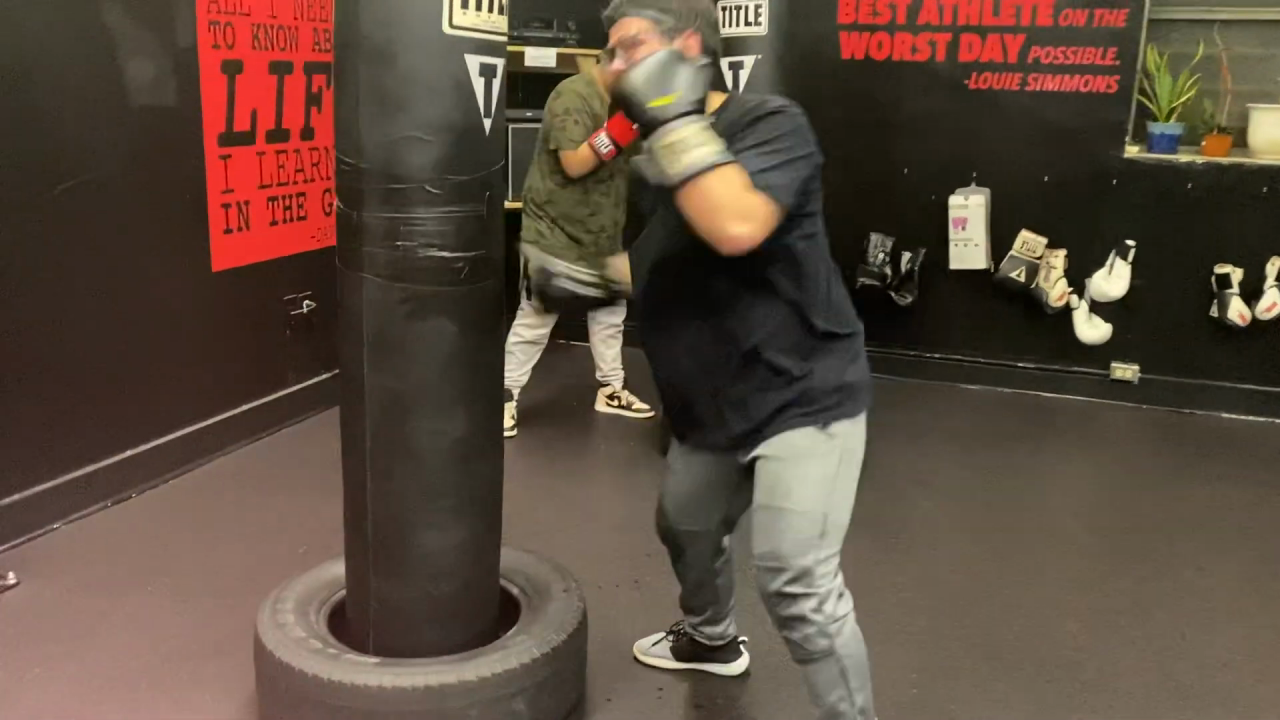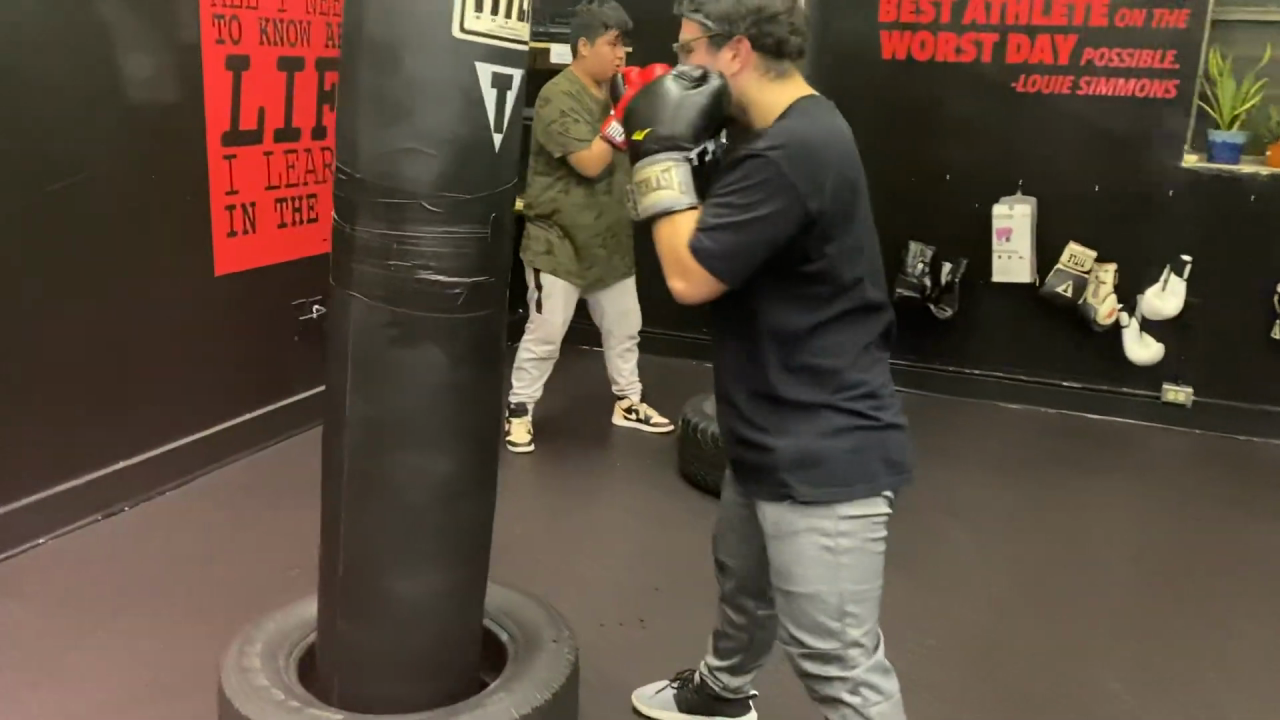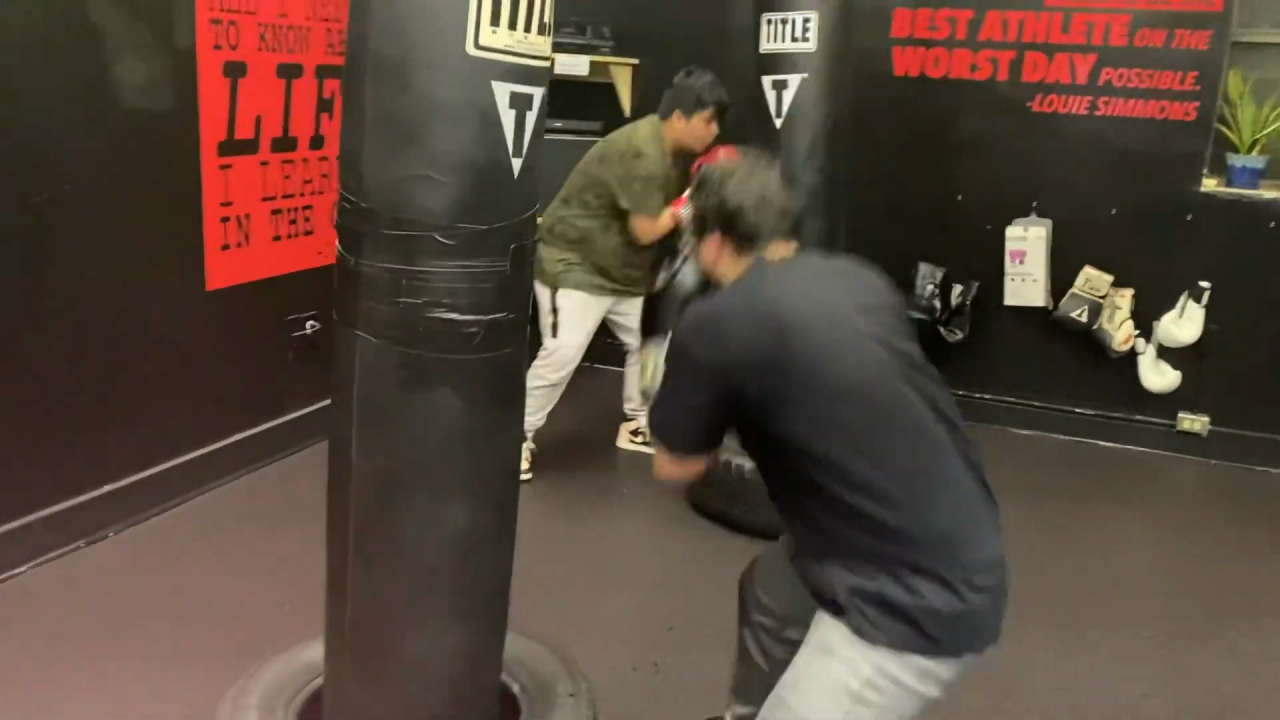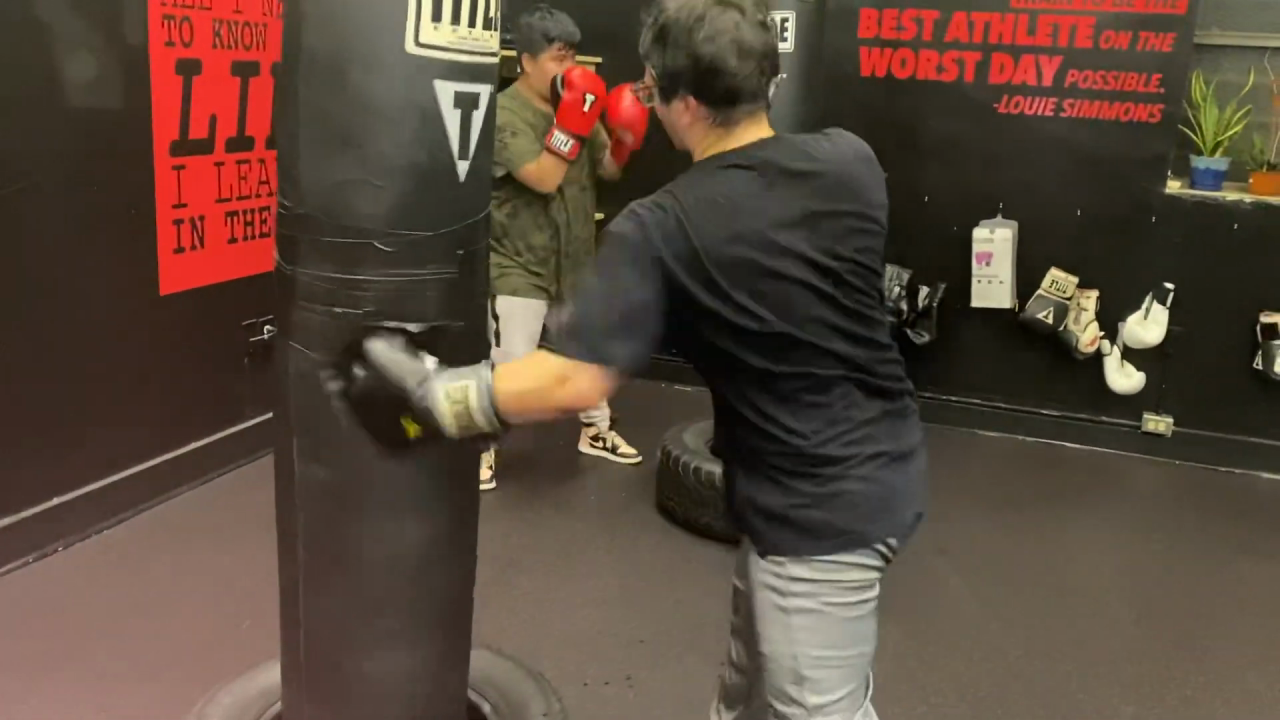
dt=0.7s
person 1, frame 1
left shoulder: (771, 122)
right shoulder: (660, 151)
left elbow: (739, 229)
left wrist: (671, 115)
left hip: (809, 398)
right hip: (716, 400)
left knee: (796, 580)
right knee: (684, 520)
right ankle: (711, 636)
person 1, frame 2
left shoulder: (793, 153)
right shoulder: (802, 133)
left elbow: (689, 277)
right elbow: (723, 240)
left wrist: (663, 152)
right wrist: (667, 148)
left hip: (821, 455)
right hip: (772, 437)
right knee: (743, 575)
person 1, frame 3
left shoulder: (718, 326)
right shoulder: (855, 279)
left elbow: (675, 463)
left wrist: (663, 344)
left hip: (920, 595)
right knee: (768, 591)
person 1, frame 4
left shoulder: (665, 225)
right shoulder: (850, 159)
left elbow: (578, 378)
left wrist: (431, 394)
left hip: (825, 500)
right knee: (753, 606)
person 2, frame 1
right shoulder: (573, 94)
left elbow: (633, 164)
right elbow: (574, 164)
right wrist: (620, 128)
left hip: (599, 231)
right hip: (553, 229)
left knee: (610, 313)
right knee: (534, 319)
left ankle: (610, 389)
right ankle: (505, 395)
person 2, frame 2
left shoulder: (613, 90)
right shoulder: (557, 97)
left elbow: (634, 147)
right elbow: (591, 163)
right wrist: (626, 110)
left hip: (609, 240)
right hip: (559, 242)
left knee: (624, 326)
right knee: (544, 335)
left ankle: (628, 402)
right ankle: (519, 411)
person 2, frame 3
left shoulder: (666, 146)
right shoulder: (642, 153)
left elbow: (664, 209)
right elbow: (646, 230)
left hip: (623, 268)
right hip: (573, 260)
right knee: (562, 354)
left ankle: (635, 425)
right ankle: (518, 435)
person 2, frame 4
left shoulder: (572, 100)
right shoulder: (505, 114)
left elbow: (607, 168)
right elbow: (544, 179)
left wrist: (625, 137)
right wrist: (571, 122)
left hip: (572, 262)
right hip: (517, 267)
right knee: (511, 362)
left ankle: (595, 430)
right ankle: (480, 444)
